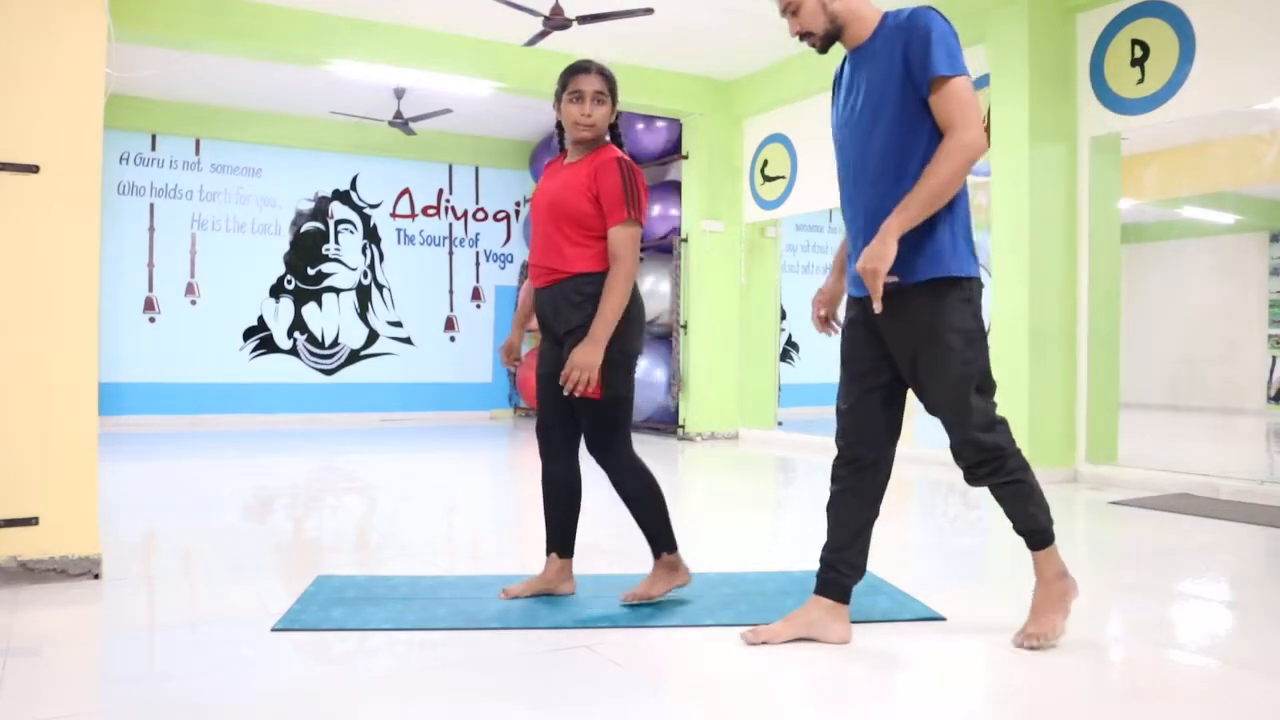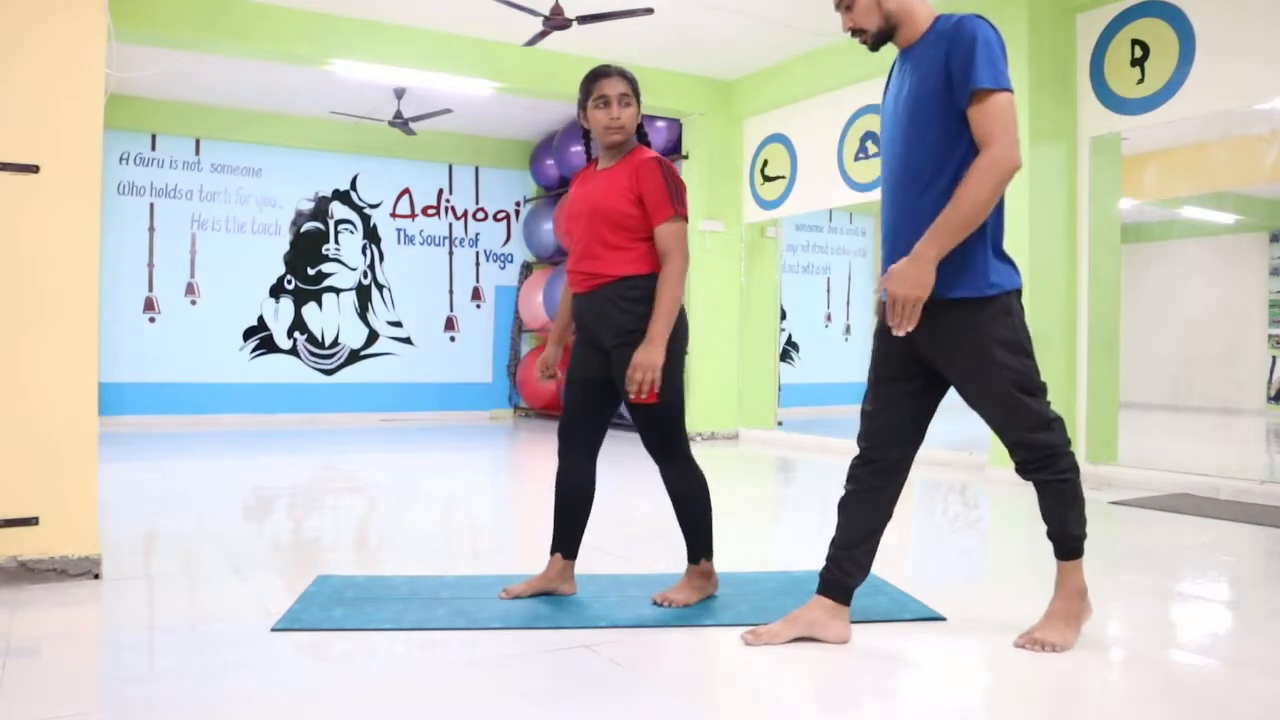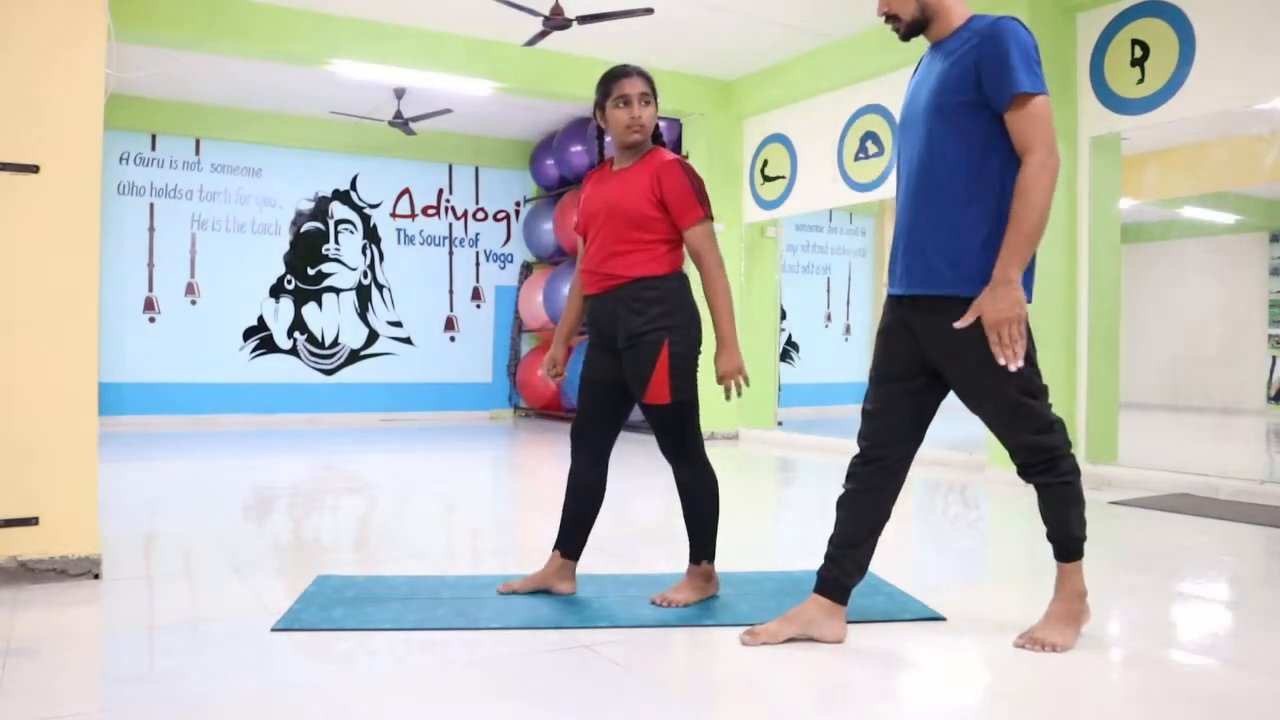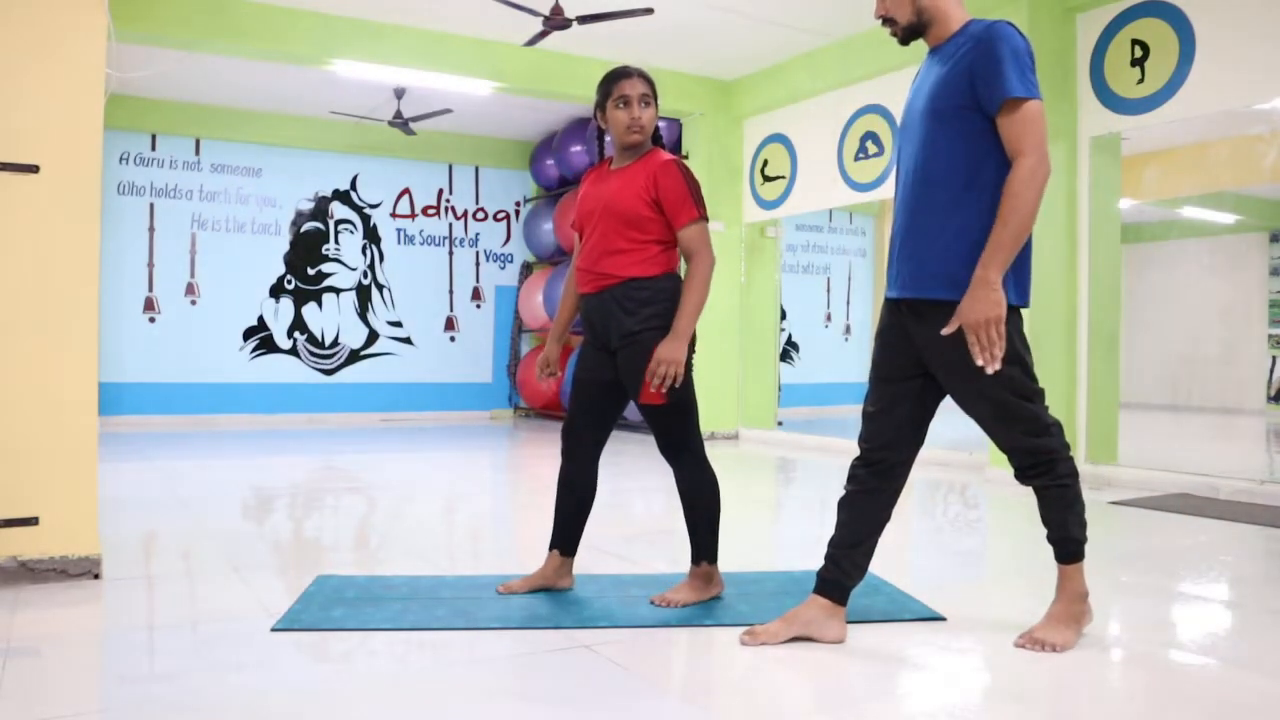
dt=0.4s
person 1, frame 1
right shoulder: (845, 74)
left elbow: (967, 138)
left wrist: (889, 237)
right wrist: (836, 277)
left hip: (932, 280)
right hip: (874, 293)
left knee: (975, 436)
right knee: (858, 448)
left ankle: (1051, 573)
right ankle: (830, 604)
person 1, frame 2
right shoulder: (901, 69)
left elbow: (1001, 155)
left wrist: (925, 256)
left hip: (974, 295)
right hip: (910, 302)
left knee: (1034, 440)
right knee: (878, 453)
left ankle: (1071, 591)
right ankle: (831, 604)
person 1, frame 3
right shoulder: (928, 65)
left elbow: (1040, 160)
left wrist: (1007, 280)
left hip: (979, 299)
right hip: (912, 298)
left knee: (1037, 445)
right knee: (878, 450)
left ankle: (1071, 594)
right ankle: (828, 603)
person 1, frame 4
right shoulder: (930, 68)
left elbow: (1031, 163)
left wrist: (987, 281)
left hip: (971, 301)
right hip: (907, 301)
left knee: (1035, 447)
right knee: (878, 455)
left ankle: (1072, 595)
right ankle: (827, 605)
person 2, frame 1
left shoulder: (615, 168)
right shoulder: (551, 171)
left elbow: (623, 263)
left wrist: (596, 343)
right wrist: (520, 326)
left hip: (601, 315)
right hip: (557, 319)
left knee: (609, 446)
right knee: (554, 445)
left ankle: (668, 563)
right ankle: (558, 569)
person 2, frame 2
left shoulder: (651, 168)
right shoulder: (581, 181)
left elbow: (674, 260)
left wrist: (656, 342)
right wrist: (556, 340)
left hip: (639, 317)
right hip: (593, 325)
left knee: (667, 447)
right knee: (574, 445)
left ankle: (701, 570)
right ankle: (560, 568)
person 2, frame 3
left shoulder: (670, 170)
right shoulder: (593, 183)
left elbow: (708, 259)
left wrist: (727, 344)
right wrist: (560, 340)
left hip: (658, 318)
right hip: (606, 325)
left knee: (681, 447)
right knee: (587, 444)
left ankle: (703, 573)
right ankle: (561, 567)
person 2, frame 4
left shoulder: (667, 171)
right shoulder: (592, 181)
left elbow: (700, 257)
left wrist: (679, 337)
right wrist: (555, 336)
left hip: (649, 318)
right hip: (600, 325)
left knee: (681, 447)
right knee: (577, 442)
left ankle: (705, 573)
right ankle: (558, 564)
